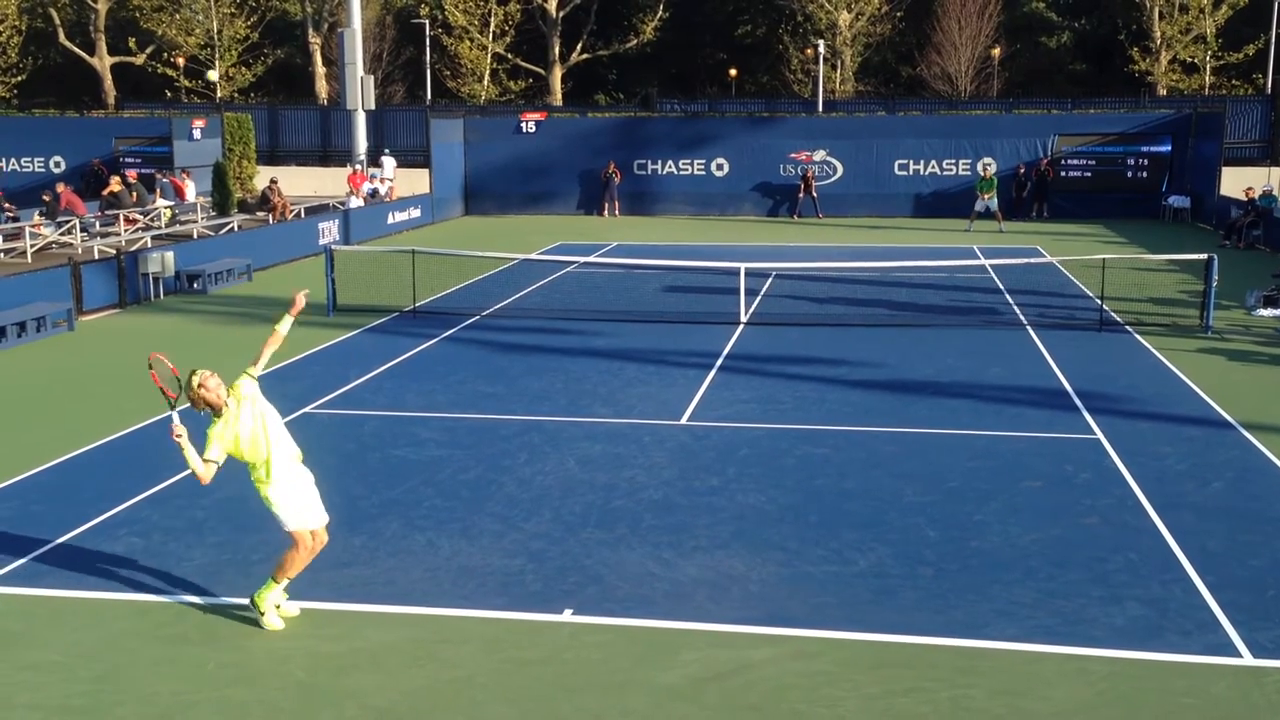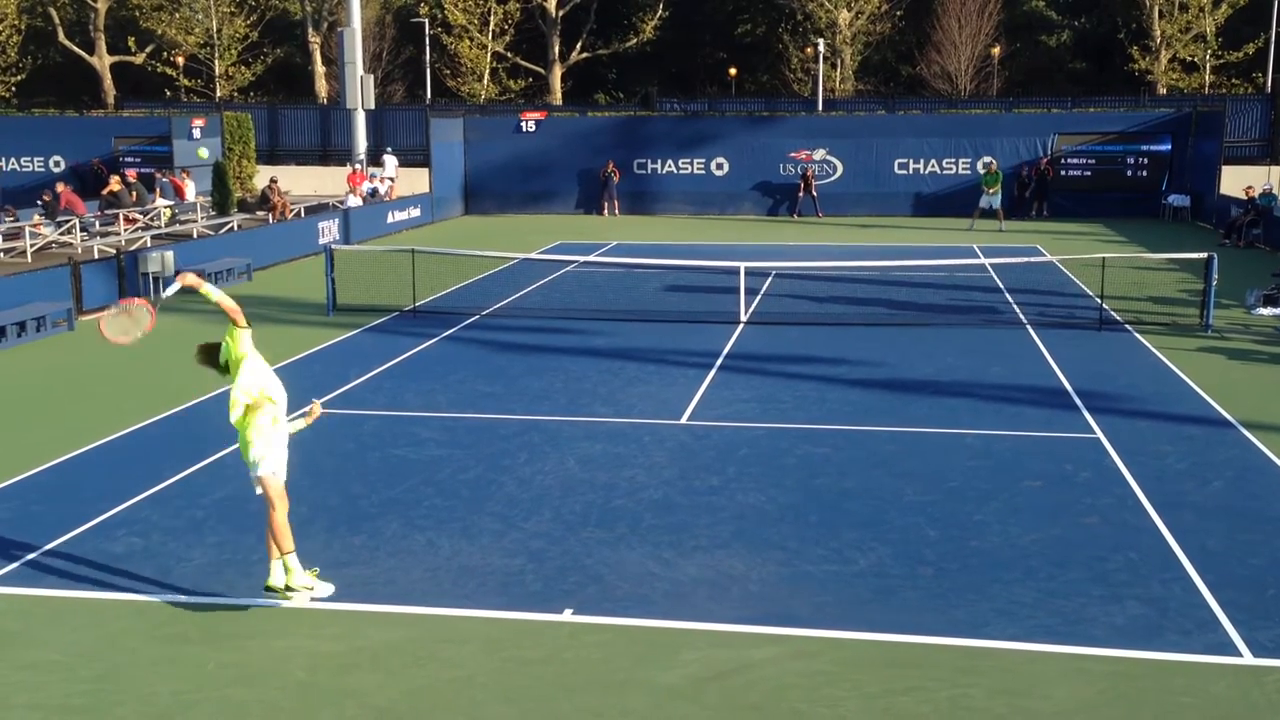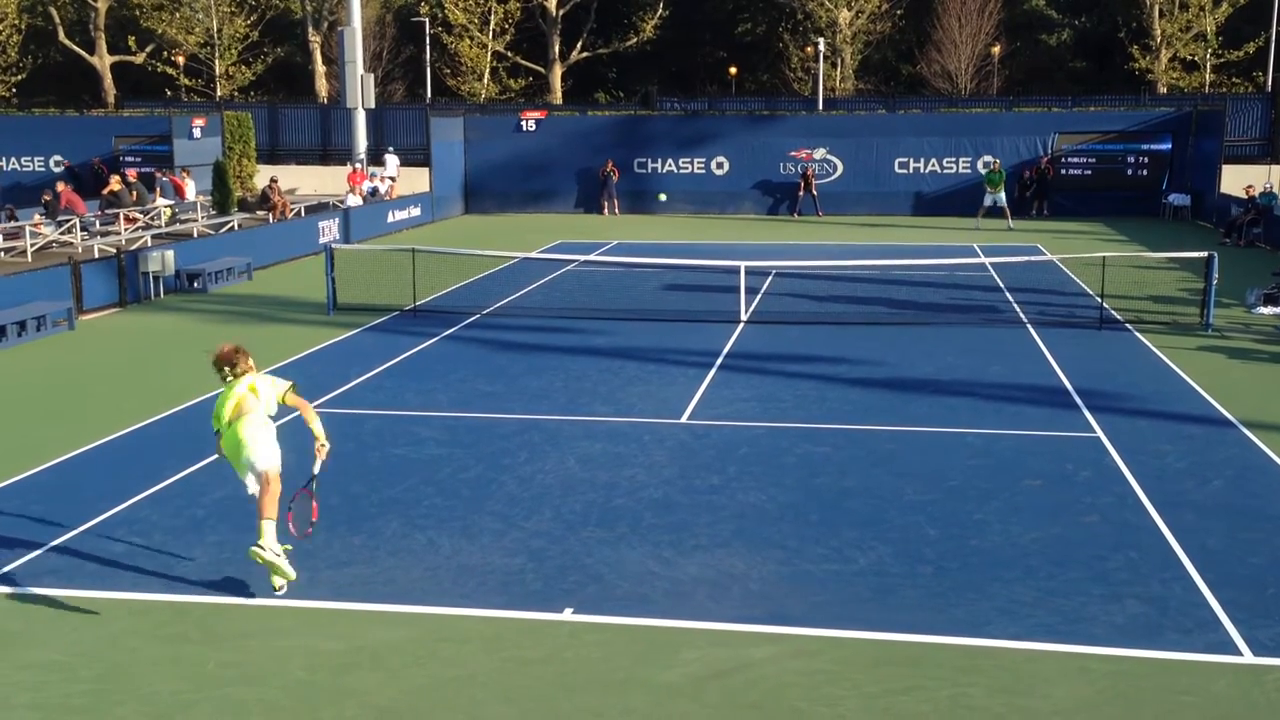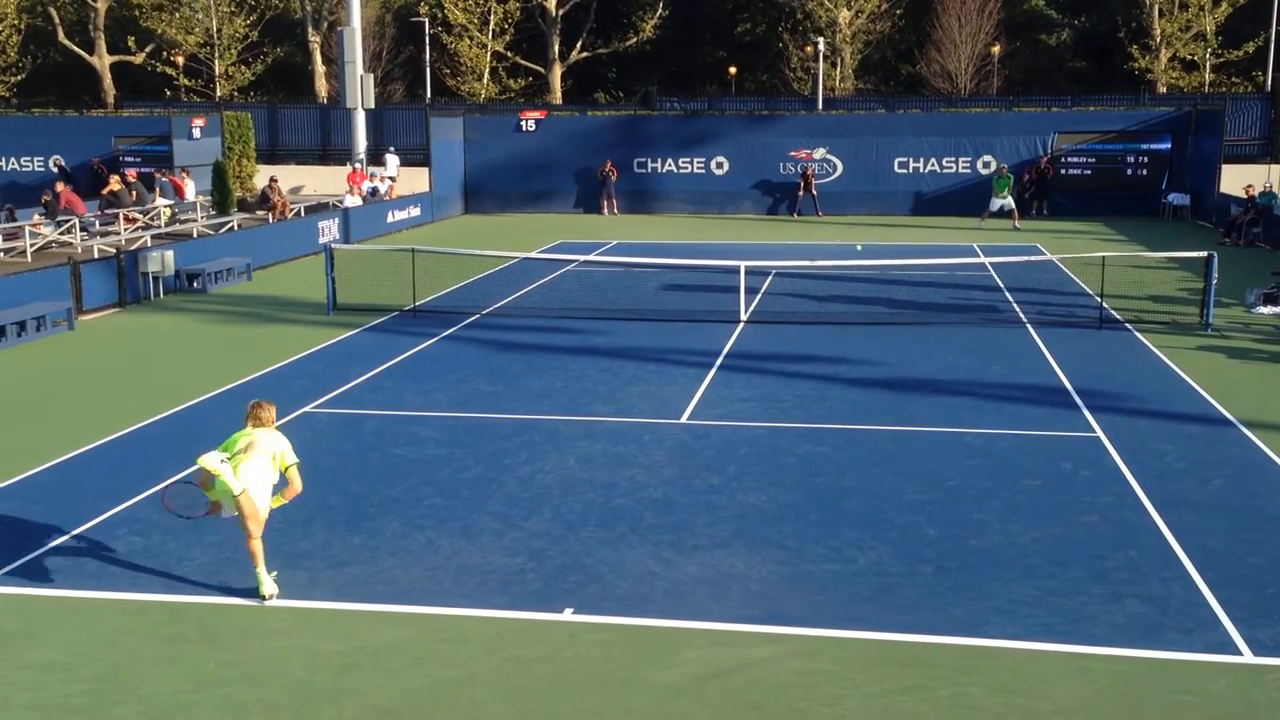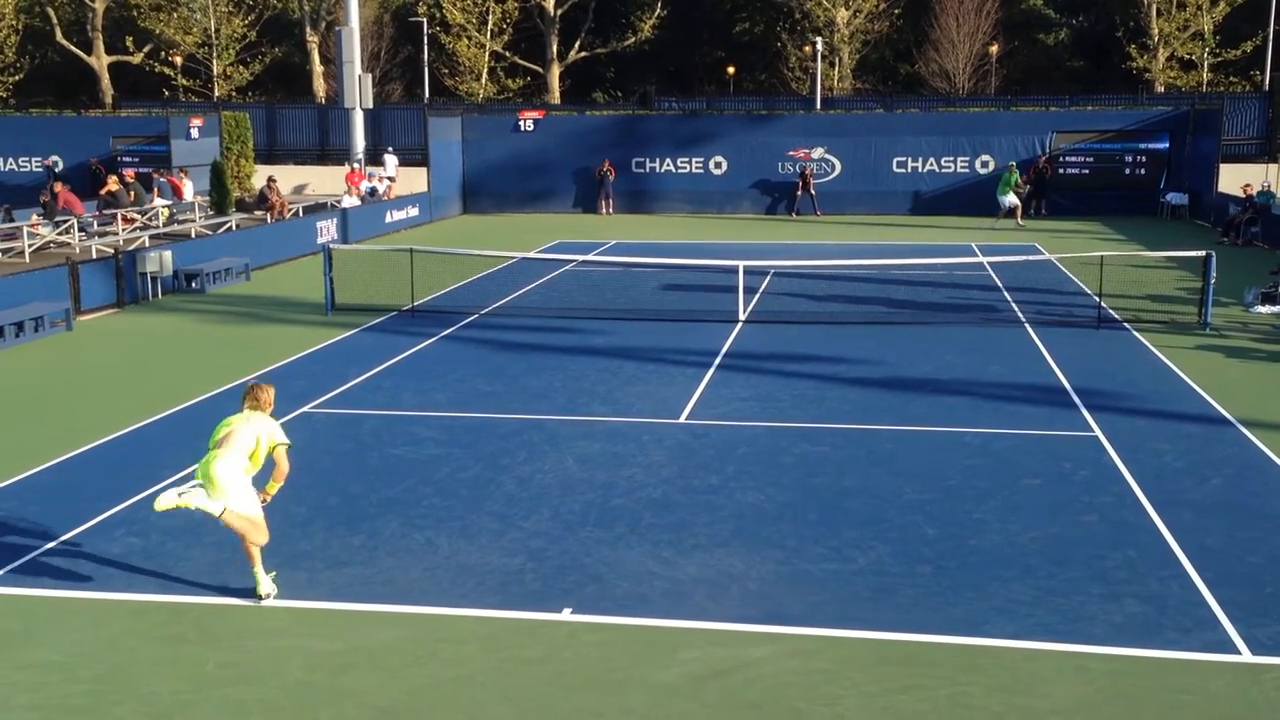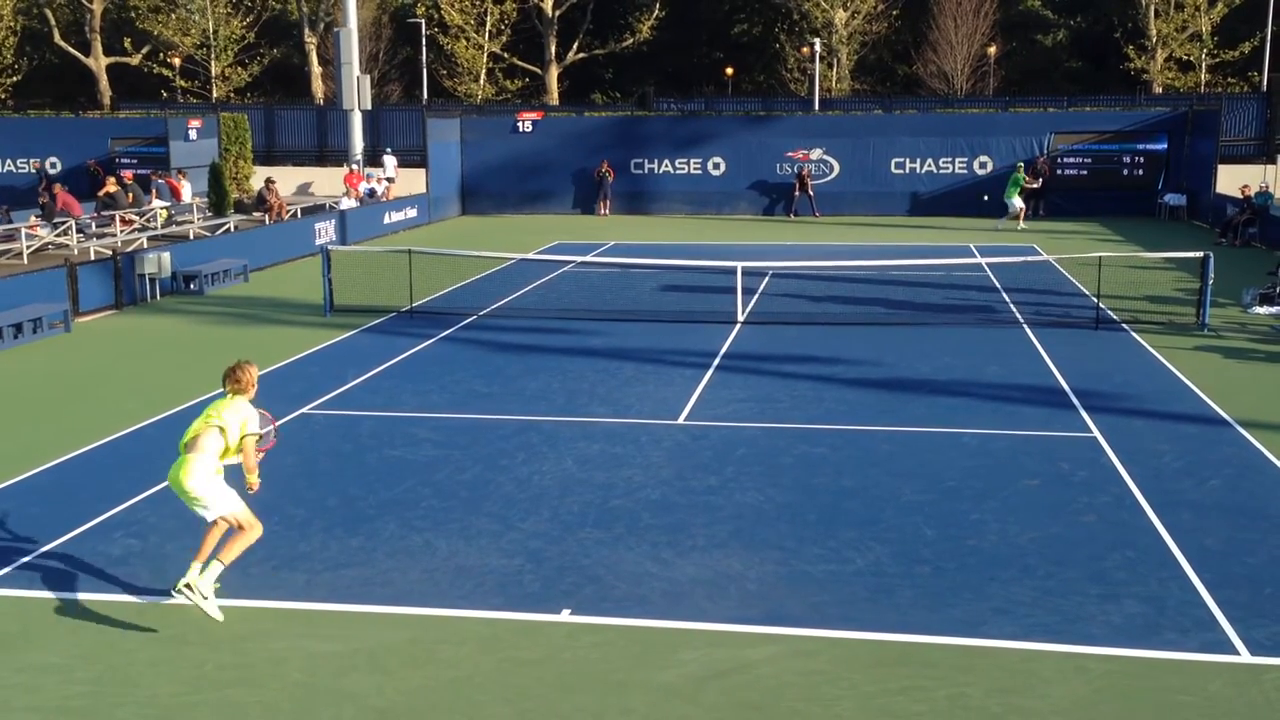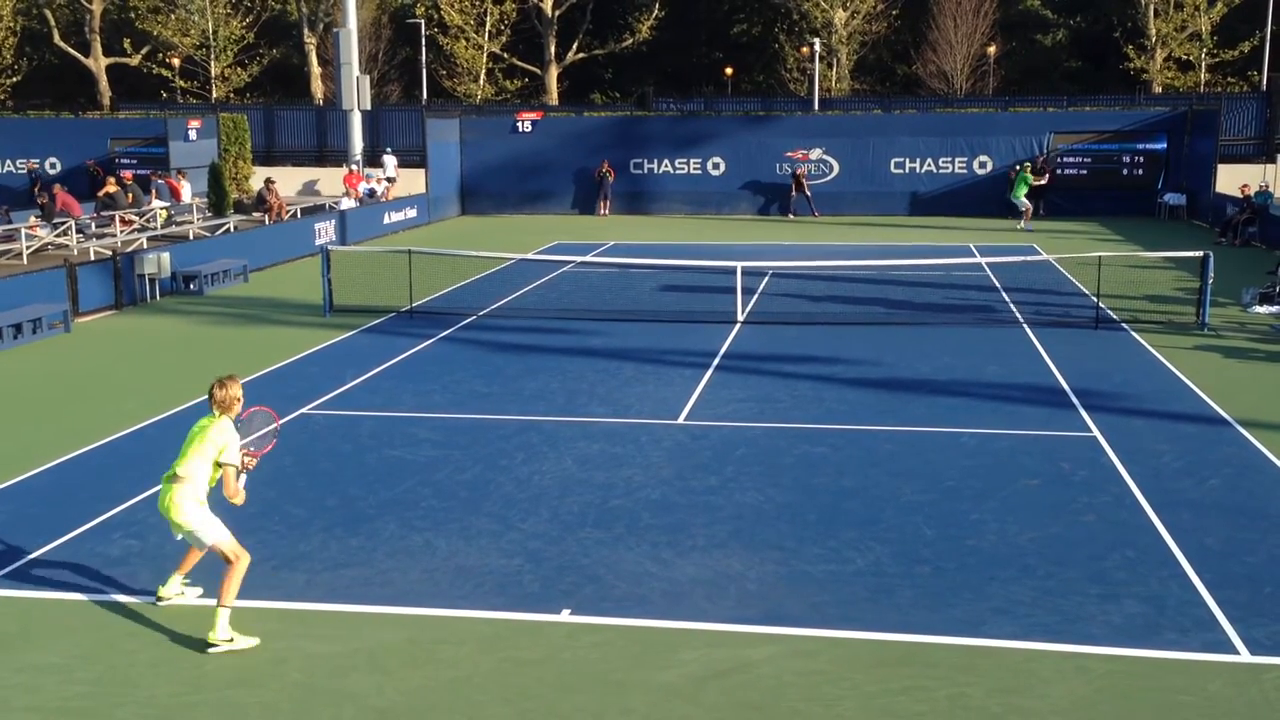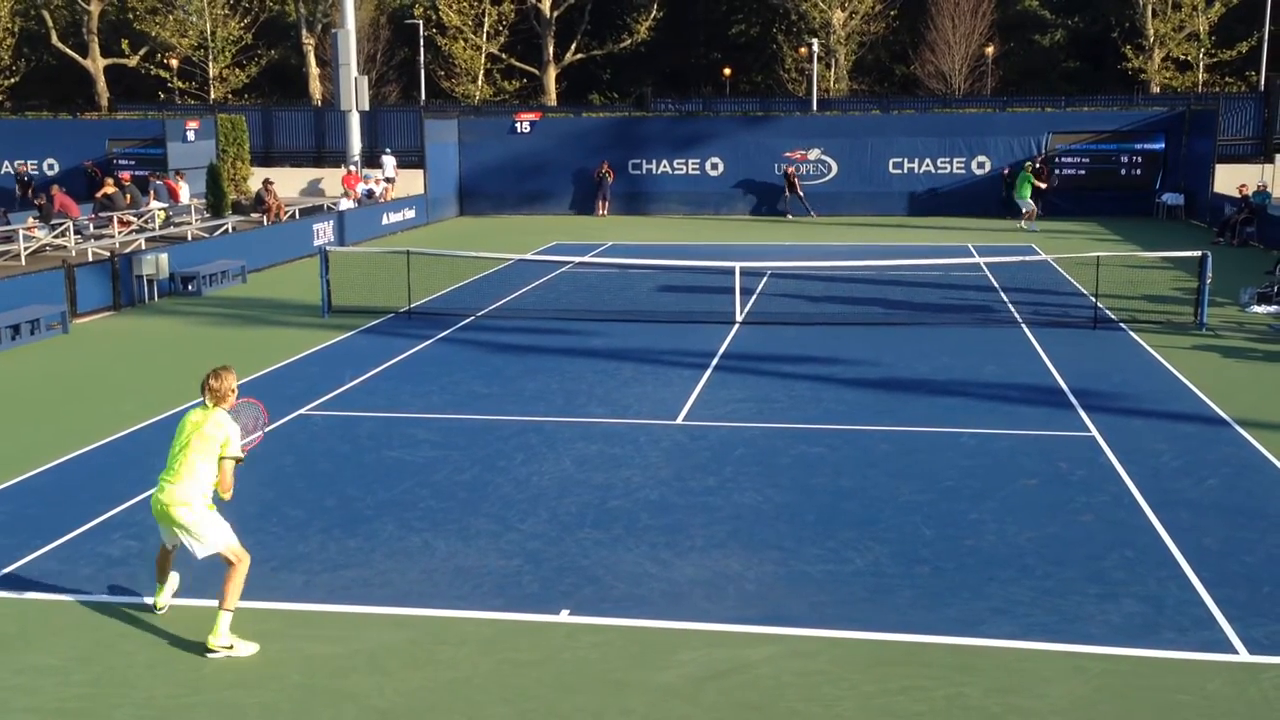
dt=0.2s
person 1, frame 1
left shoulder: (243, 388)
right shoulder: (219, 435)
left elbow: (269, 346)
right elbow: (205, 477)
left wrist: (292, 314)
right wrist: (184, 446)
left hip: (298, 475)
right hip: (276, 486)
left knee: (319, 540)
right knee: (303, 544)
left ankle: (273, 593)
right ankle: (264, 600)
person 1, frame 2
right shoulder: (240, 349)
right elbow: (235, 312)
left wrist: (305, 420)
left hip: (272, 430)
right hip: (264, 430)
left knee: (277, 502)
right knee: (277, 500)
left ankle: (277, 578)
right ankle: (294, 575)
person 1, frame 3
left shoulder: (222, 401)
right shoulder: (267, 381)
left elbow: (222, 446)
right elbow: (304, 406)
right wrist: (320, 437)
left hip: (233, 446)
right hip: (252, 438)
left knee: (269, 499)
right knee: (271, 483)
left ankle: (277, 577)
right ankle: (267, 543)
person 1, frame 4
left shoulder: (235, 438)
right shoulder: (280, 439)
left elbow: (203, 481)
right elbow: (296, 486)
left wrist: (214, 499)
right wrist: (272, 503)
left hip: (231, 471)
right hip: (256, 474)
left knee: (252, 529)
right knee: (253, 531)
left ankle: (265, 582)
person 1, frame 5
left shoulder: (230, 421)
right shoulder: (272, 427)
right elbow: (282, 468)
right wrist: (269, 492)
left hip: (204, 472)
right hip: (227, 473)
left knee: (247, 522)
right knee: (259, 536)
left ankle: (262, 582)
right ankle: (195, 500)
person 1, frame 6
left shoulder: (215, 406)
right shoulder: (248, 412)
right elbow: (249, 464)
left wrist: (242, 452)
right wrist: (253, 480)
left hip: (179, 474)
right hip: (199, 476)
left knee: (222, 520)
right knee: (252, 528)
left ankle: (190, 579)
right ankle: (202, 583)
person 1, frame 7
left shoulder: (203, 423)
right shoulder: (229, 435)
right elbow: (229, 491)
left wrist: (235, 464)
right wrist: (239, 497)
left hip: (167, 499)
right hip: (185, 504)
left knee: (202, 541)
right knee: (238, 558)
left ankle: (171, 588)
right ankle: (220, 632)
person 1, frame 8
left shoulder: (190, 415)
right shoulder: (229, 428)
right elbow: (224, 484)
right wrist: (226, 493)
left hip: (163, 498)
right hip: (191, 506)
left knee: (169, 545)
right knee: (239, 560)
left ankle: (160, 597)
right ankle: (221, 637)
